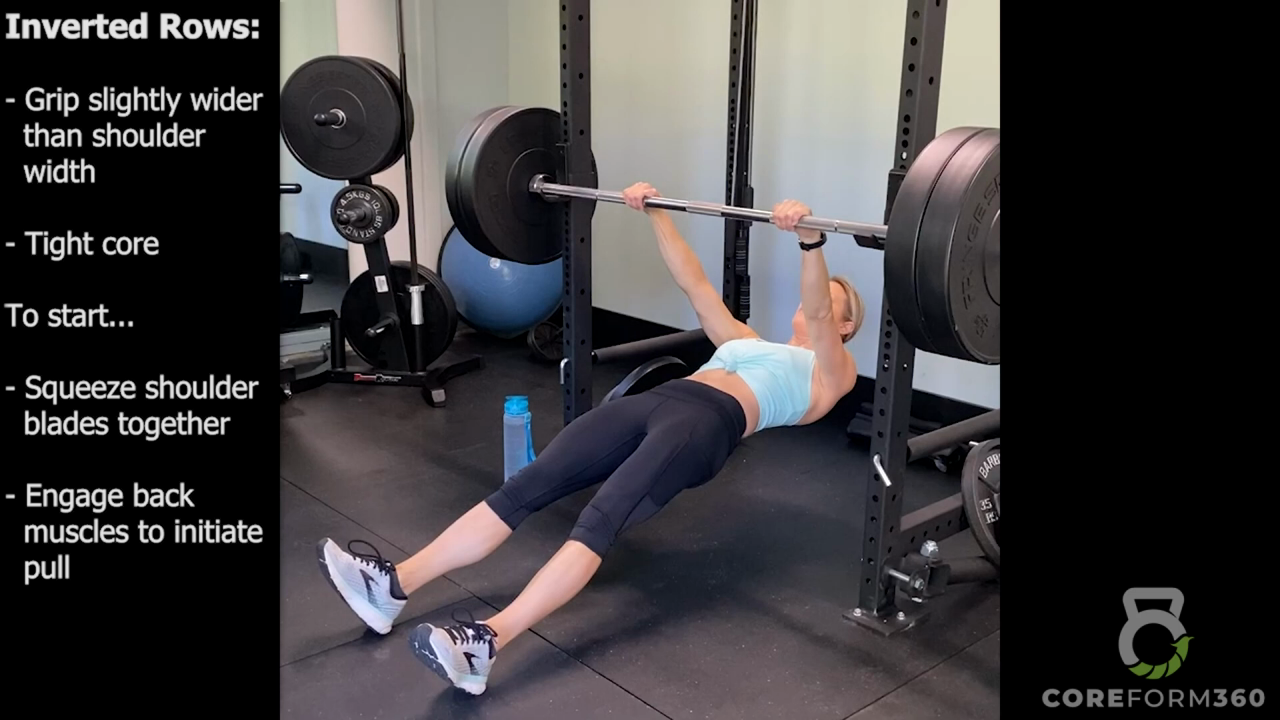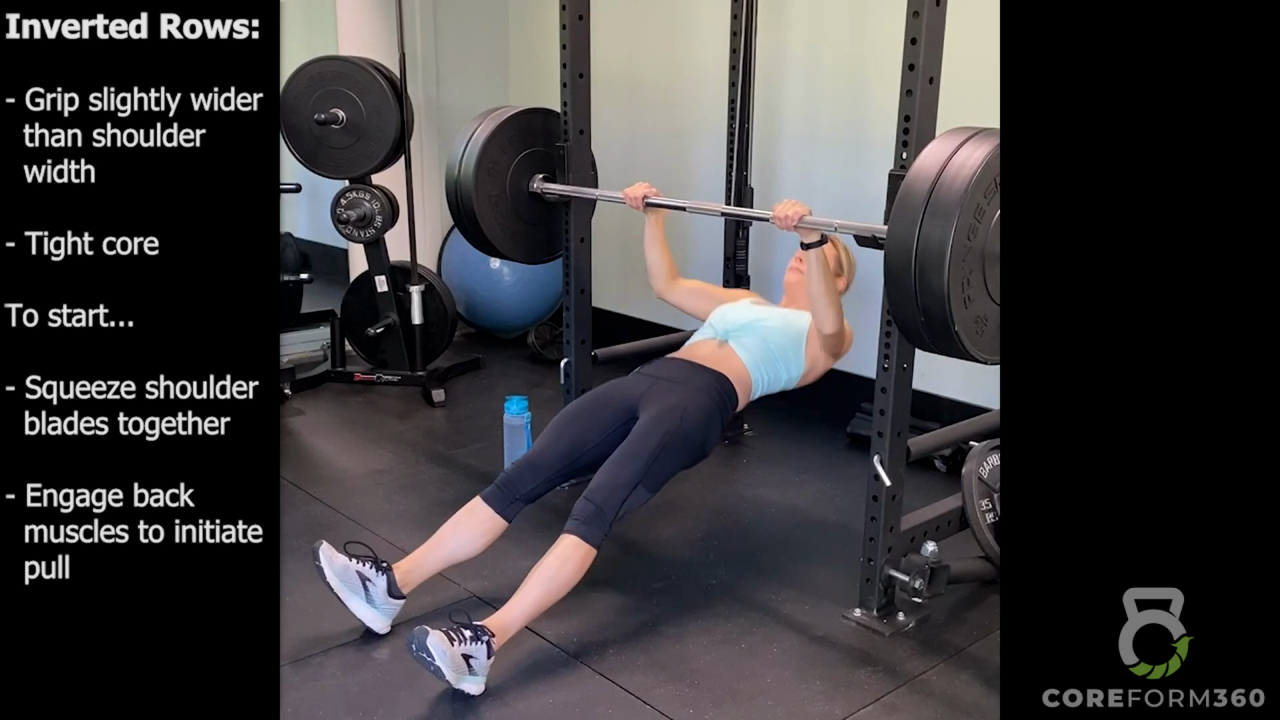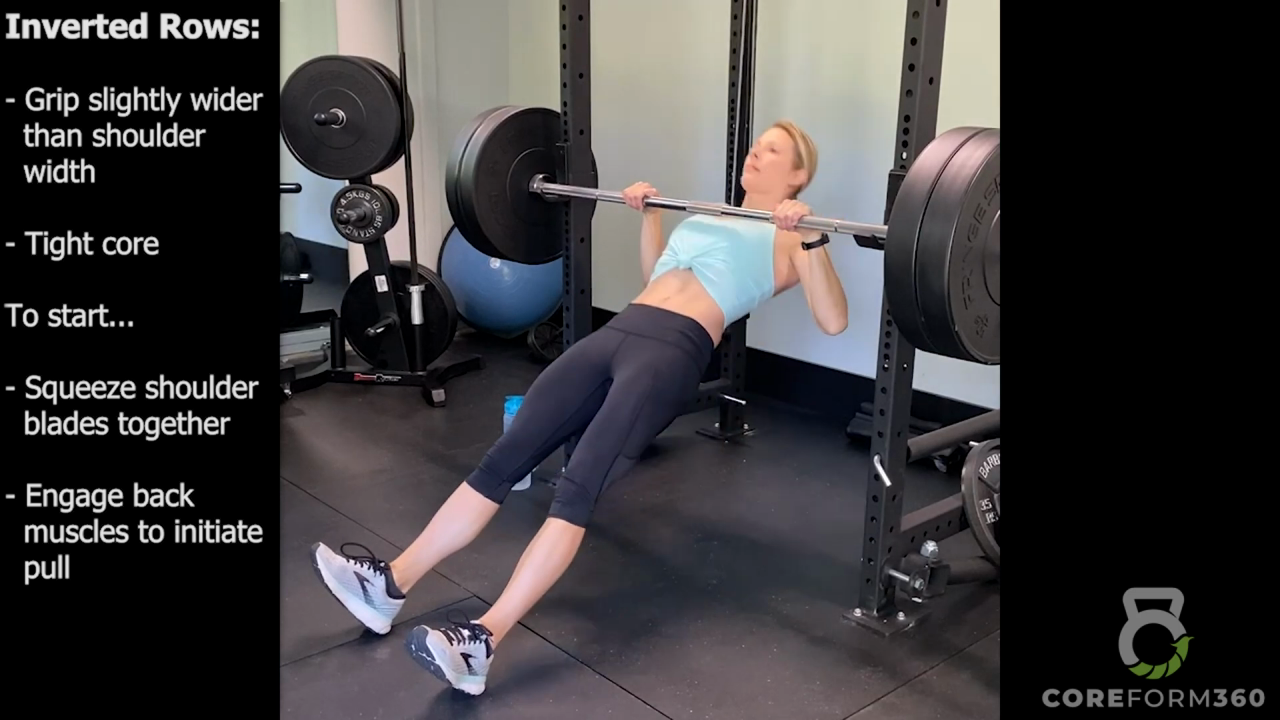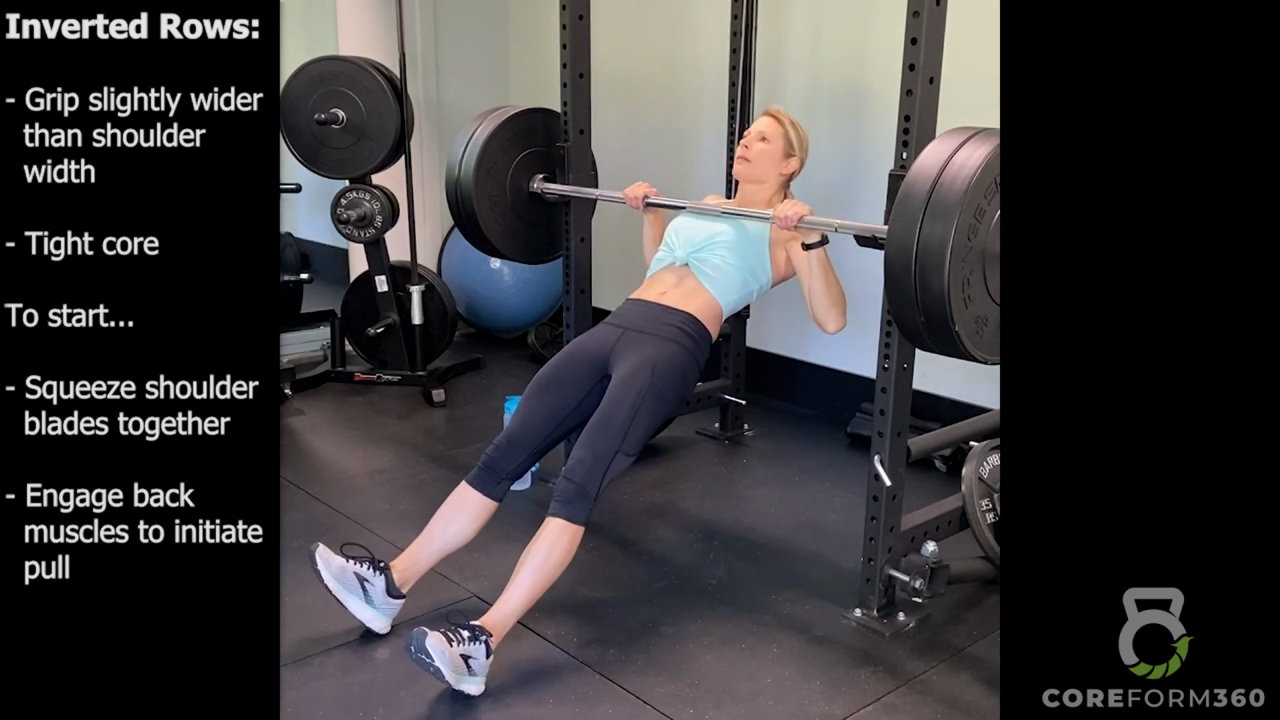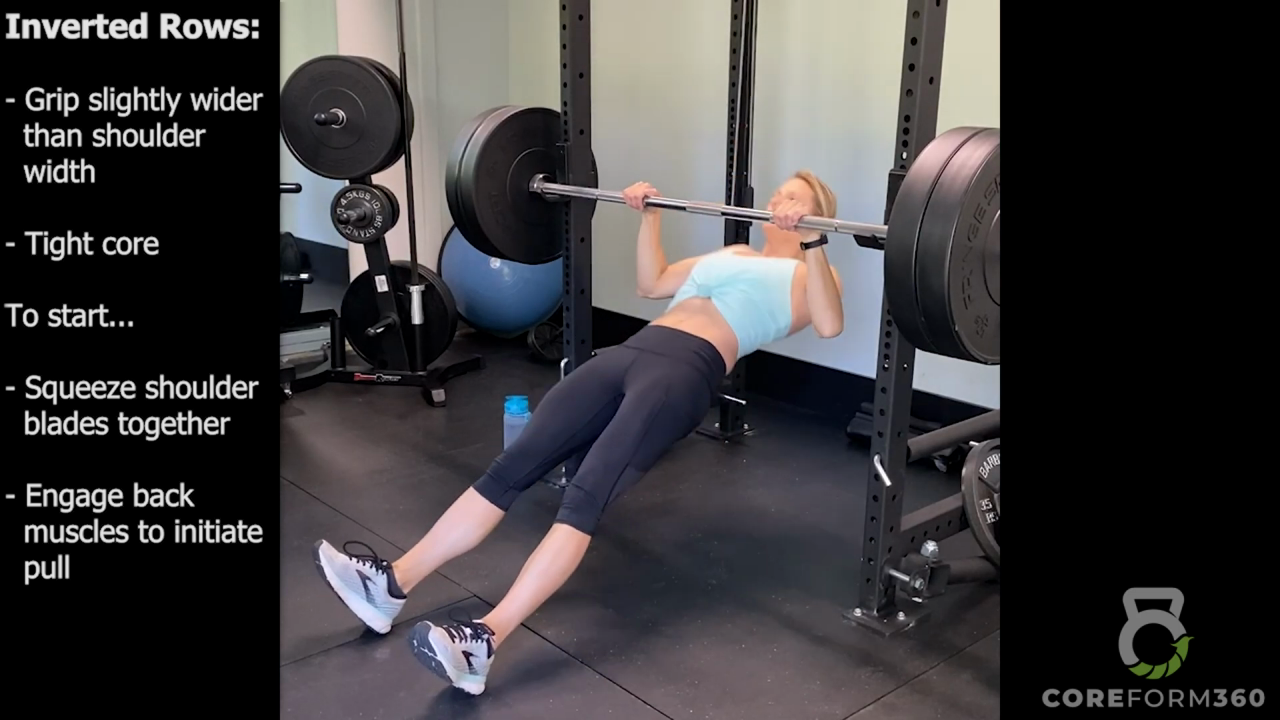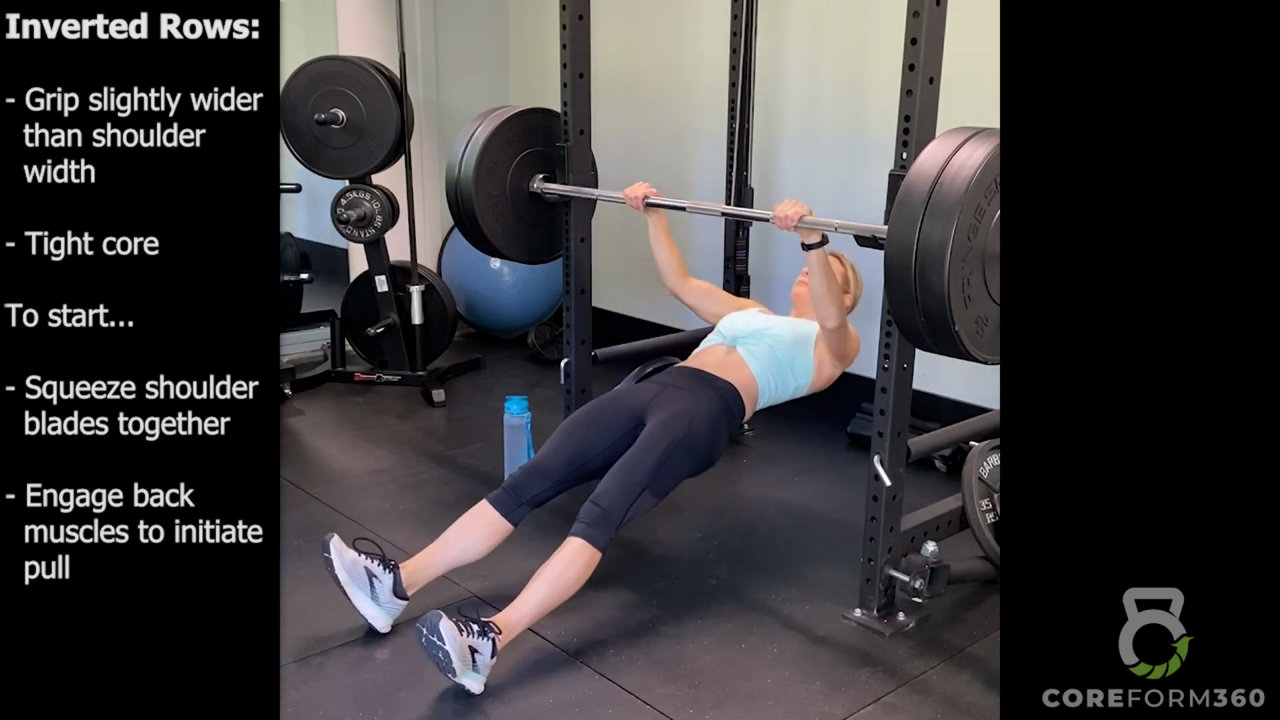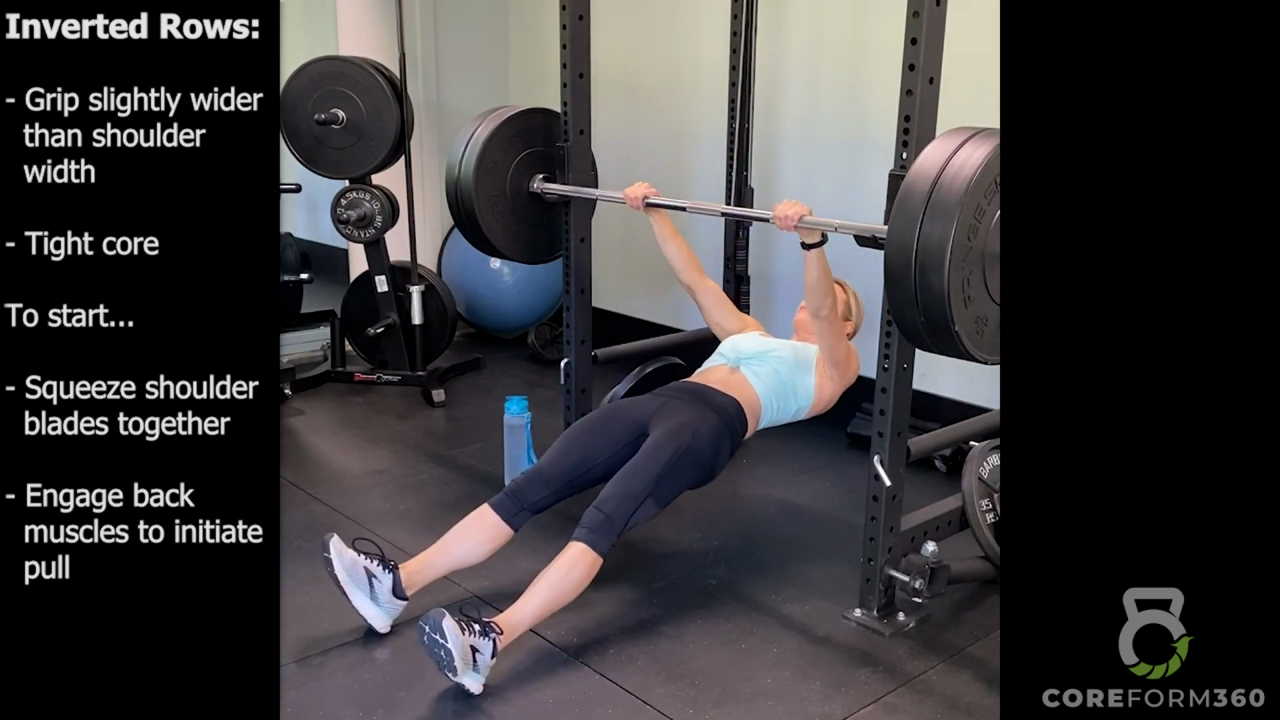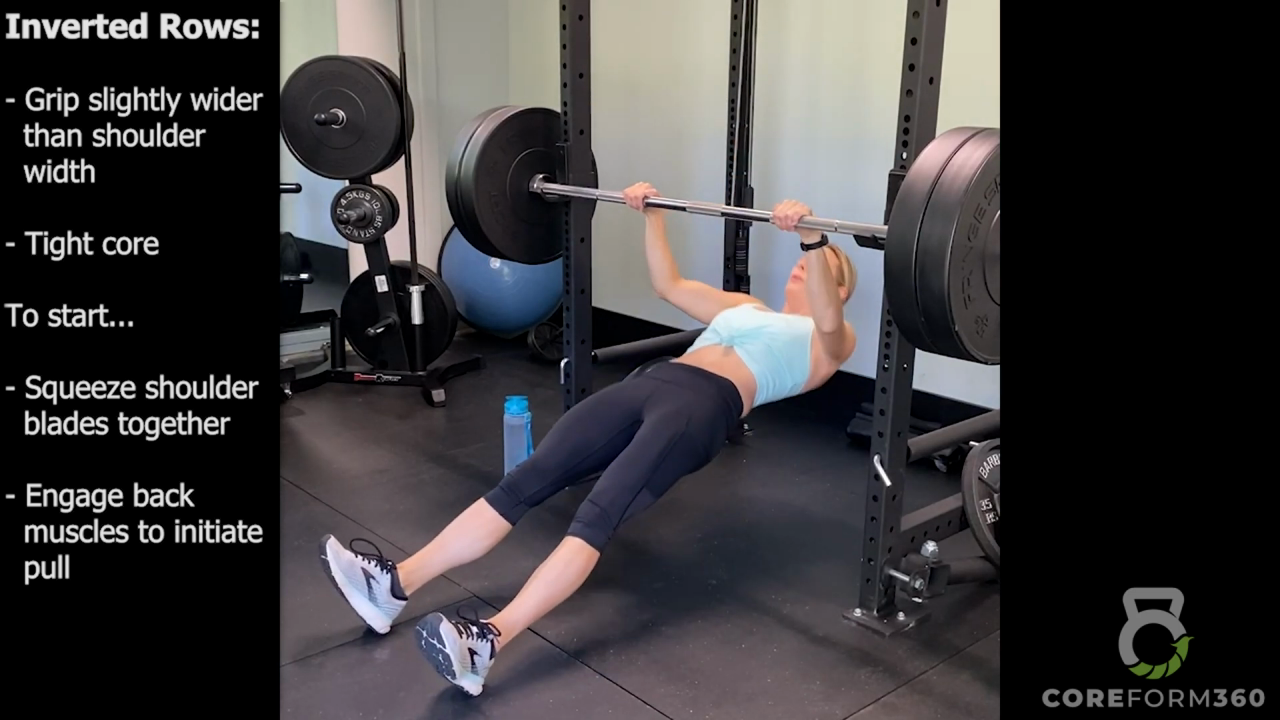
dt=0.4s
person 1, frame 1
left shoulder: (831, 372)
right shoulder: (749, 342)
left elbow: (820, 316)
right elbow: (694, 283)
left wrist: (809, 240)
right wrist: (656, 213)
left hip: (706, 425)
right hip: (657, 400)
left knee: (598, 522)
right knee: (525, 487)
left ankle: (484, 644)
right ankle: (393, 585)
person 1, frame 2
left shoulder: (823, 343)
right shoulder: (751, 303)
left elbow: (831, 329)
right elbow: (665, 285)
left wrist: (814, 239)
right wrist: (653, 214)
left hip: (696, 401)
right hip: (647, 380)
left knee: (593, 511)
right knee: (518, 480)
left ankle: (483, 644)
right ankle: (391, 586)
person 1, frame 3
left shoulder: (788, 238)
right shoulder: (711, 214)
left elbow: (833, 321)
left wrist: (812, 239)
right wrist: (650, 213)
left hip: (671, 350)
right hip: (615, 333)
left knee: (577, 488)
right knee: (502, 460)
left ankle: (481, 643)
right ankle: (390, 584)
person 1, frame 4
left shoulder: (786, 232)
right shoulder: (708, 208)
left elbow: (832, 320)
left wrist: (811, 237)
right wrist: (650, 211)
left hip: (671, 346)
right hip: (614, 328)
left knee: (577, 486)
right knee: (502, 458)
left ankle: (481, 642)
right ankle: (390, 584)
person 1, frame 5
left shoulder: (809, 276)
right shoulder: (733, 253)
left elbow: (829, 324)
right elbow: (650, 283)
left wrist: (809, 240)
right wrist: (649, 215)
left hip: (687, 369)
right hip: (634, 351)
left knee: (584, 498)
right knee: (510, 468)
left ankle: (481, 643)
right ankle: (391, 585)
person 1, frame 6
left shoulder: (833, 348)
right shoulder: (751, 313)
left elbow: (829, 320)
right elbow: (679, 283)
left wrist: (813, 240)
right wrist: (653, 214)
left hip: (707, 410)
right hip: (658, 386)
left knee: (599, 517)
right knee: (525, 484)
left ankle: (488, 641)
right ankle: (396, 585)
person 1, frame 7
left shoulder: (834, 366)
right shoulder: (753, 334)
left elbow: (824, 308)
right elbow: (694, 279)
left wrist: (811, 240)
right wrist: (655, 213)
left hip: (709, 426)
right hip: (659, 402)
left knee: (601, 525)
right knee: (526, 491)
left ankle: (488, 641)
right ankle: (395, 585)
person 1, frame 8
left shoulder: (832, 344)
right shoulder: (750, 306)
left elbow: (827, 327)
right elbow: (668, 285)
left wrist: (813, 240)
right wrist: (653, 215)
left hip: (701, 405)
right hip: (651, 383)
left knee: (598, 515)
right knee: (523, 482)
left ankle: (487, 642)
right ankle: (394, 585)
